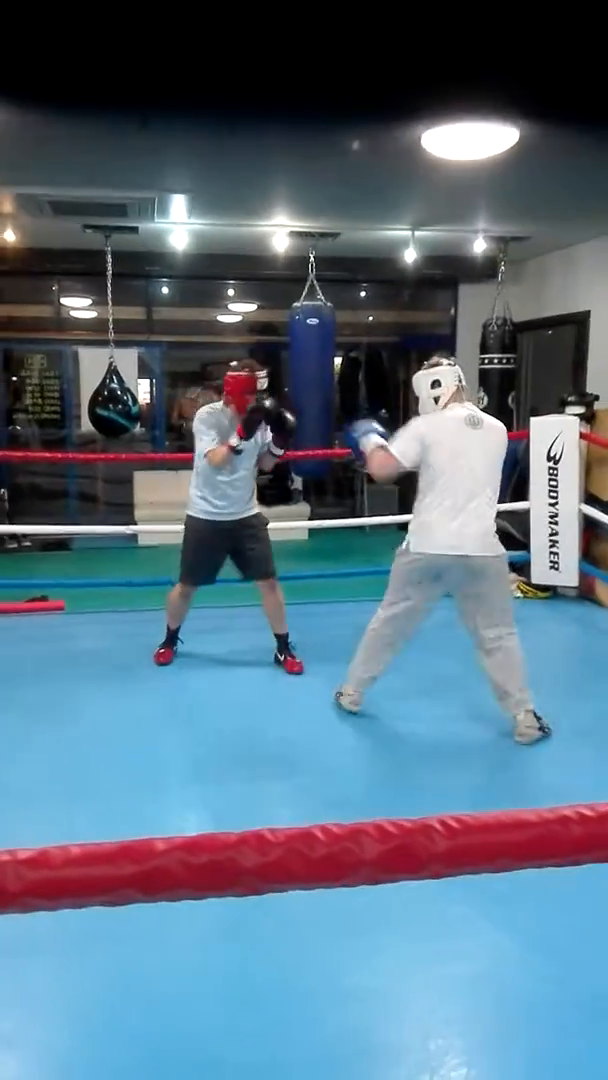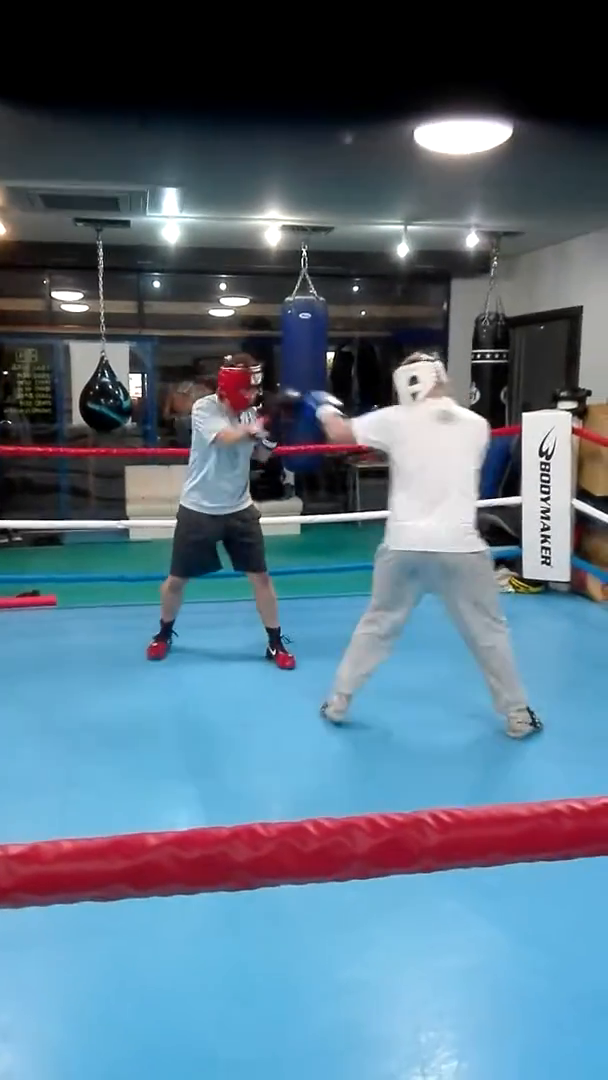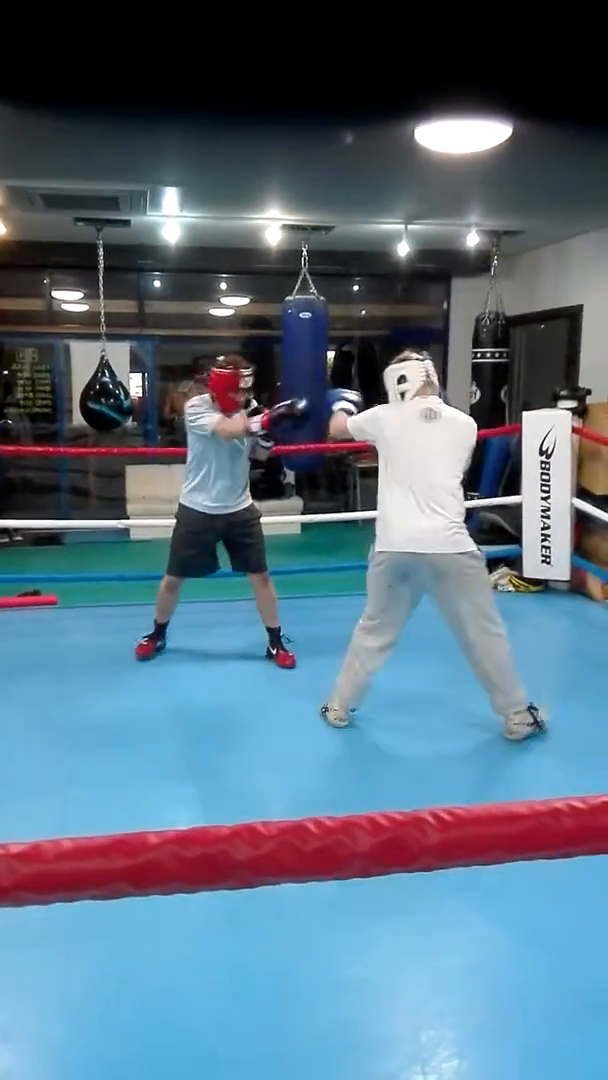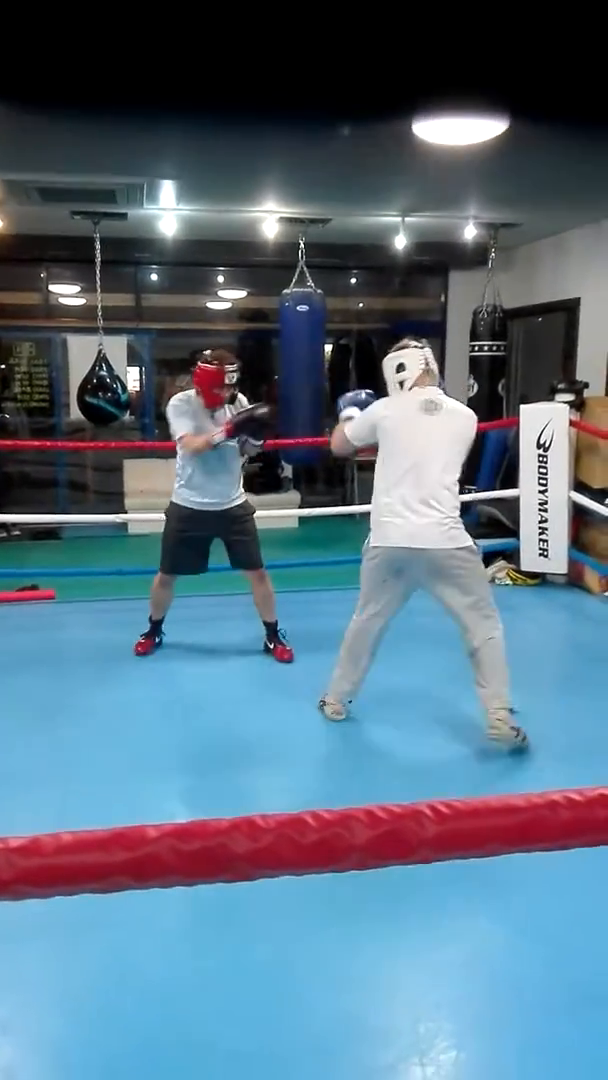
dt=0.1s
person 1, frame 1
left shoulder: (425, 427)
right shoulder: (496, 429)
left elbow: (382, 469)
left wrist: (370, 438)
left hip: (427, 549)
right hip: (480, 551)
left knee: (391, 620)
right knee: (498, 634)
left ankle: (353, 692)
right ankle: (525, 717)
person 1, frame 2
left shoulder: (398, 419)
right shoulder: (477, 425)
left elbow: (339, 432)
left wrist: (324, 407)
left hip: (405, 546)
right hip: (459, 547)
left knee: (377, 625)
right knee: (488, 630)
left ankle: (339, 700)
right ankle: (516, 713)
person 1, frame 3
left shoulder: (385, 416)
right shoulder: (465, 425)
left elbow: (338, 430)
left wrist: (342, 403)
left hip: (395, 547)
right hip: (450, 548)
left knee: (375, 629)
right knee: (483, 631)
left ankle: (340, 705)
right ankle: (517, 714)
person 1, frame 4
left shoulder: (385, 410)
right shoulder: (465, 417)
left elbow: (338, 445)
left wrist: (350, 409)
left hip: (390, 542)
right hip: (445, 543)
left knee: (366, 624)
right knee: (483, 625)
left ankle: (336, 700)
right ankle: (500, 716)
person 2, frame 1
left shoulder: (260, 418)
right shoulder: (208, 416)
left elbow: (265, 464)
right elbow: (216, 460)
left wrist: (279, 441)
right wrist: (243, 434)
left hip: (246, 515)
right hip: (206, 516)
left knee: (268, 581)
right knee: (187, 585)
left ankle: (284, 648)
right ankle: (170, 640)
person 2, frame 2
left shoulder: (253, 410)
right shoulder: (204, 408)
left elbow: (260, 455)
right elbow: (230, 438)
left wrist: (268, 435)
right wrist: (265, 420)
left hip: (239, 508)
right hip: (199, 508)
left knee: (260, 575)
right knee: (178, 577)
left ankle: (276, 642)
right ankle: (164, 633)
person 2, frame 3
left shoulder: (249, 407)
right shoulder: (197, 406)
left elbow: (258, 454)
right elbow: (228, 429)
left wrist: (267, 435)
right wrist: (273, 416)
left hip: (239, 508)
right hip: (198, 509)
left knee: (261, 575)
right knee: (174, 577)
left ankle: (276, 642)
right ankle: (157, 634)
person 2, frame 4
left shoulder: (238, 401)
right shoulder: (181, 404)
left elbow: (247, 450)
right elbow: (192, 447)
left wrist: (257, 433)
right wrist: (227, 429)
left hip: (232, 504)
right hip: (189, 506)
left knee: (257, 571)
right knee: (167, 574)
left ankle: (273, 636)
right ankle: (154, 631)
